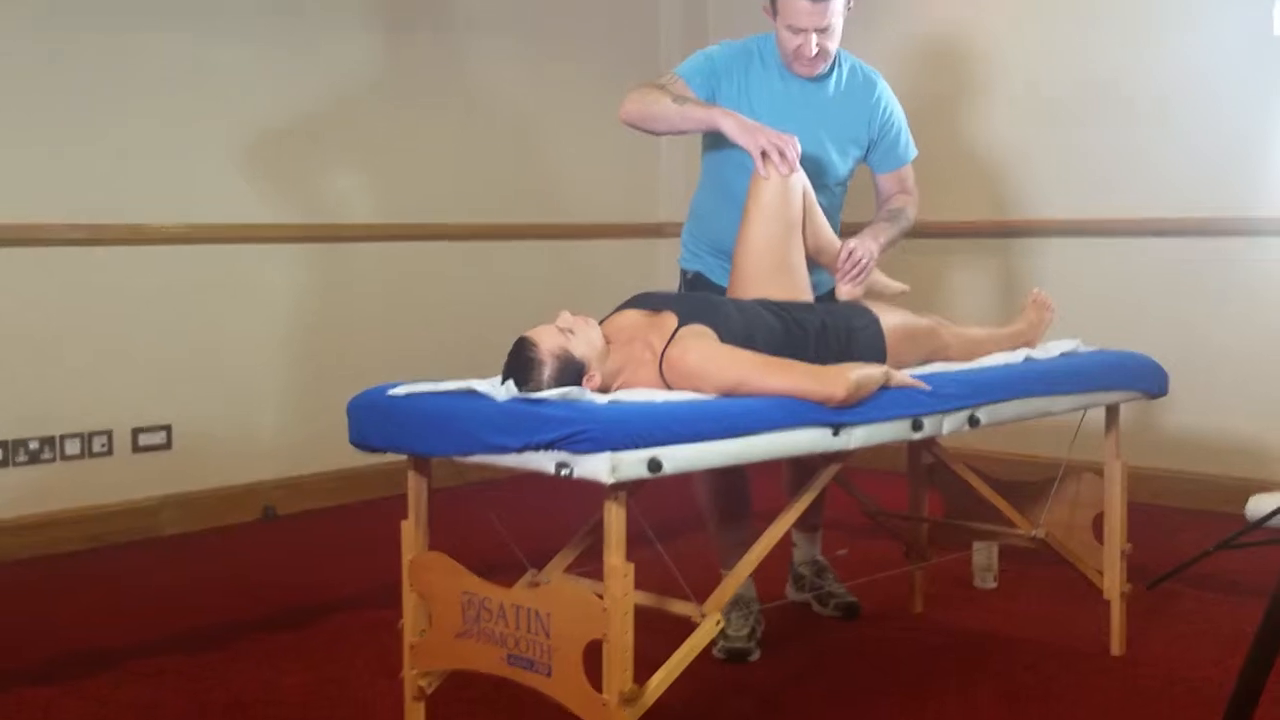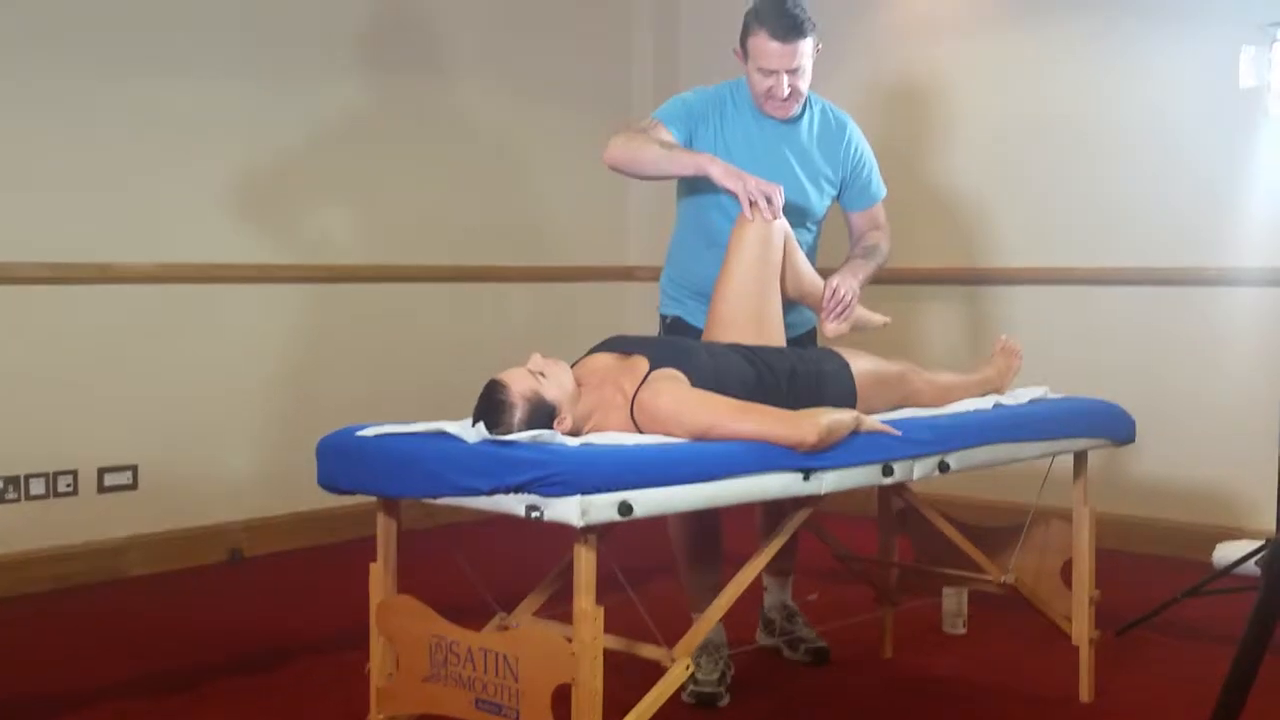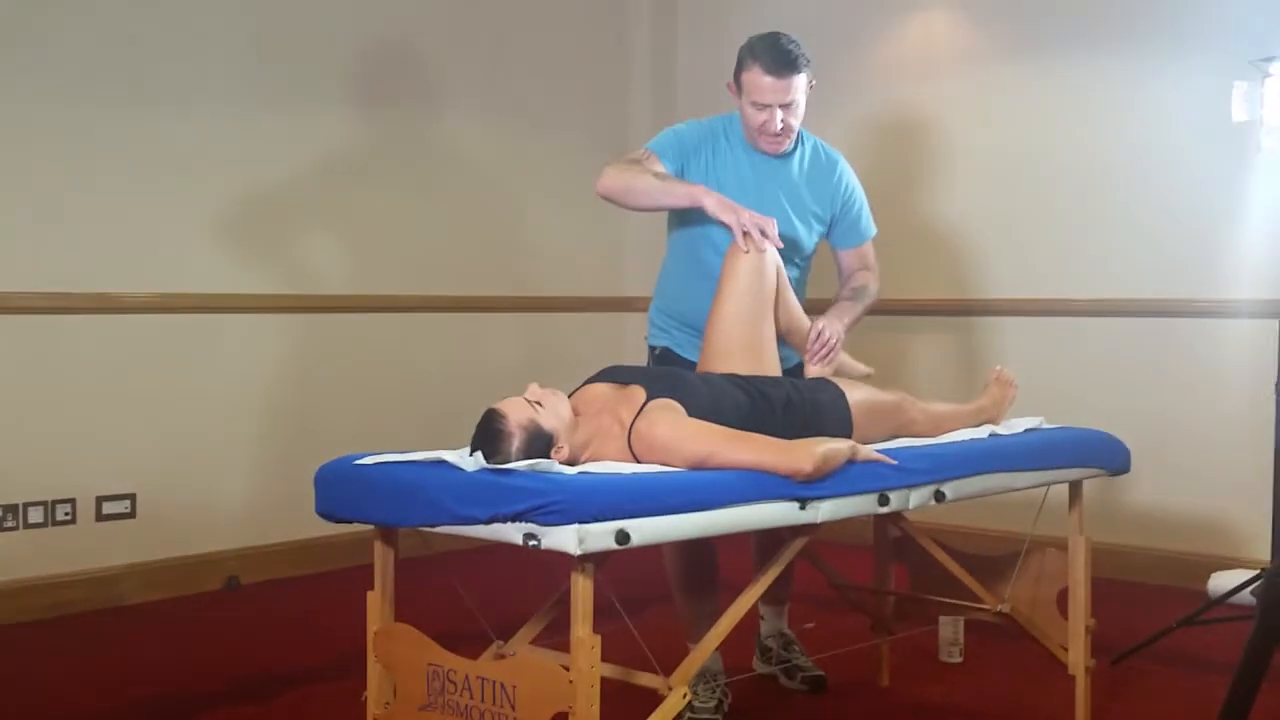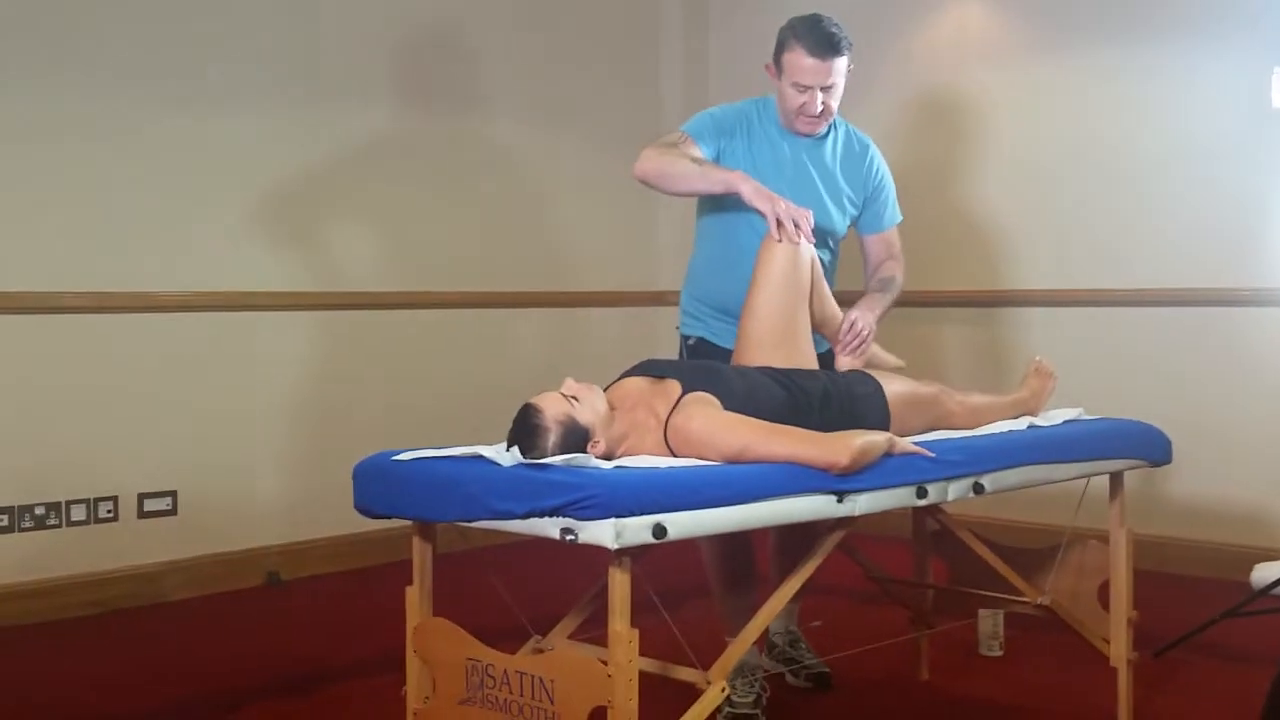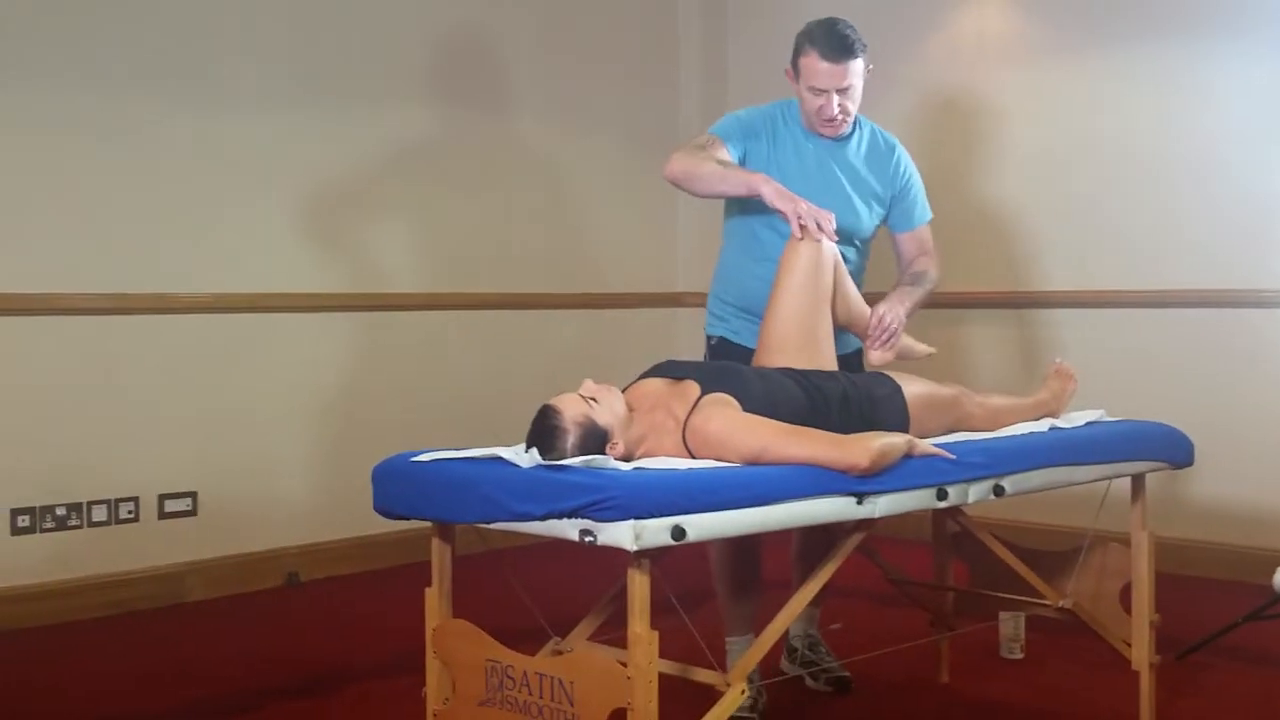
dt=0.4s
person 1, frame 1
left shoulder: (870, 94)
right shoulder: (729, 64)
left elbow: (901, 195)
right elbow: (636, 107)
left wrist: (872, 239)
right wrist: (727, 118)
left hip: (811, 289)
right hip: (717, 282)
left ankle: (808, 562)
right ankle: (737, 587)
person 1, frame 2
left shoulder: (840, 134)
right shoulder: (703, 109)
left elbow: (873, 232)
right elbow: (619, 152)
left wrist: (851, 274)
right wrist: (715, 166)
left hip: (789, 331)
right hip: (695, 325)
left ankle: (778, 605)
person 1, frame 3
left shoulder: (831, 172)
right shoulder: (694, 142)
left elbow: (863, 272)
right elbow: (612, 182)
left wrist: (837, 318)
right wrist: (709, 198)
left hip: (776, 363)
right hip: (684, 357)
left ankle: (775, 635)
person 1, frame 4
left shoulder: (862, 157)
right shoulder: (729, 125)
left elbow: (888, 260)
right elbow: (650, 165)
left wrist: (868, 308)
right wrist: (746, 185)
left hip: (809, 349)
right hip: (717, 343)
left ankle: (784, 631)
person 1, frame 5
left shoulder: (888, 157)
right shoulder: (753, 128)
left elbow: (922, 257)
right elbow: (681, 167)
left wrist: (900, 300)
right wrist: (767, 186)
left hip: (835, 352)
right hip: (742, 344)
left ankle: (805, 634)
person 2, frame 1
left shoulder: (612, 336)
right shoulder: (685, 361)
right elbow: (836, 385)
right wrist: (885, 373)
left hip: (765, 312)
right hip: (839, 336)
left knee: (781, 169)
right knee: (939, 332)
left ankle: (840, 262)
right ankle: (1018, 333)
person 2, frame 2
left shoulder: (583, 378)
right shoulder: (656, 404)
right elbow: (807, 429)
right wrist: (855, 419)
left hip: (734, 355)
right hip: (811, 381)
left knee: (765, 217)
right knee: (910, 379)
left ankle: (826, 302)
right ankle: (987, 379)
person 2, frame 3
left shoulder: (577, 410)
right shoulder: (653, 433)
right elbow: (803, 459)
right wrist: (851, 449)
left hip: (726, 387)
right hip: (805, 412)
left knee: (755, 246)
right knee: (906, 408)
left ankle: (811, 347)
right ankle: (981, 410)
person 2, frame 4
left shoulder: (616, 401)
right shoulder: (690, 427)
right elbow: (840, 452)
right wrist: (887, 441)
left hip: (763, 377)
right hip: (840, 404)
left knee: (787, 238)
right knee: (942, 399)
left ankle: (845, 339)
right ankle: (1020, 401)
person 2, frame 5
left shoulder: (631, 406)
right shoulder: (708, 430)
right elbow: (859, 455)
right wrist: (908, 442)
left hip: (783, 383)
right hip: (863, 406)
left knee: (812, 242)
right knee: (962, 402)
right ankle: (1041, 405)
